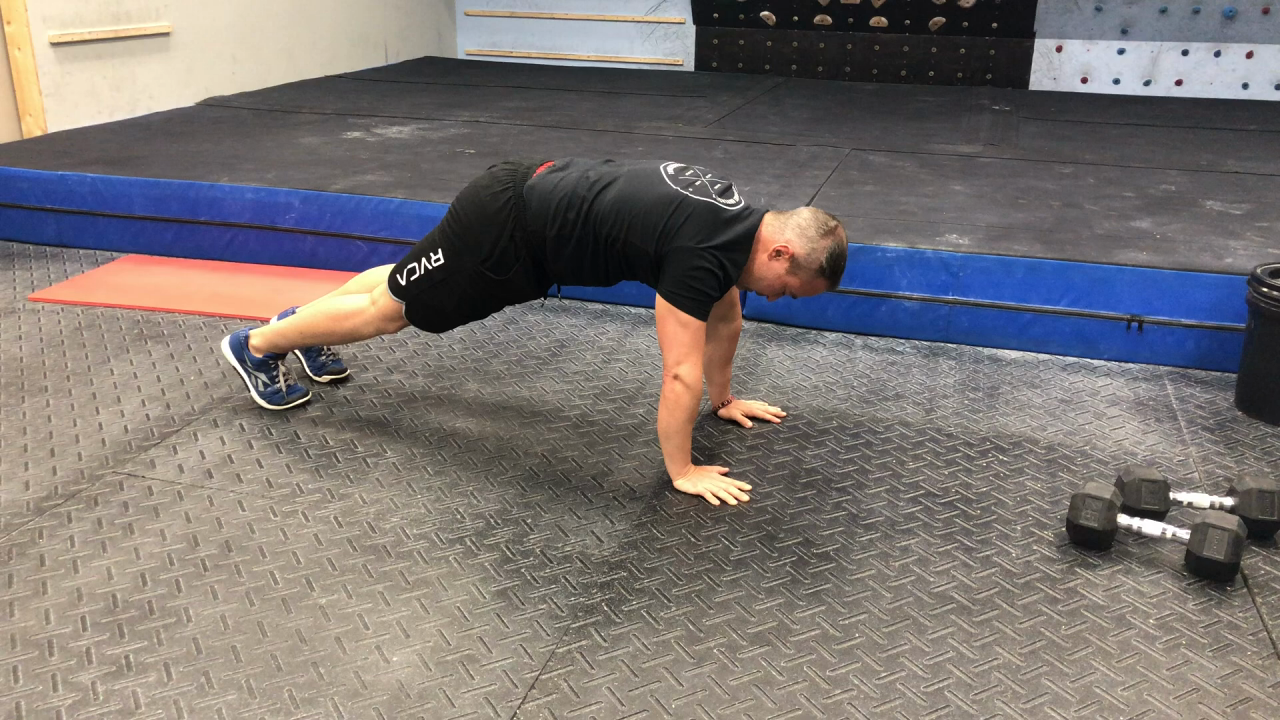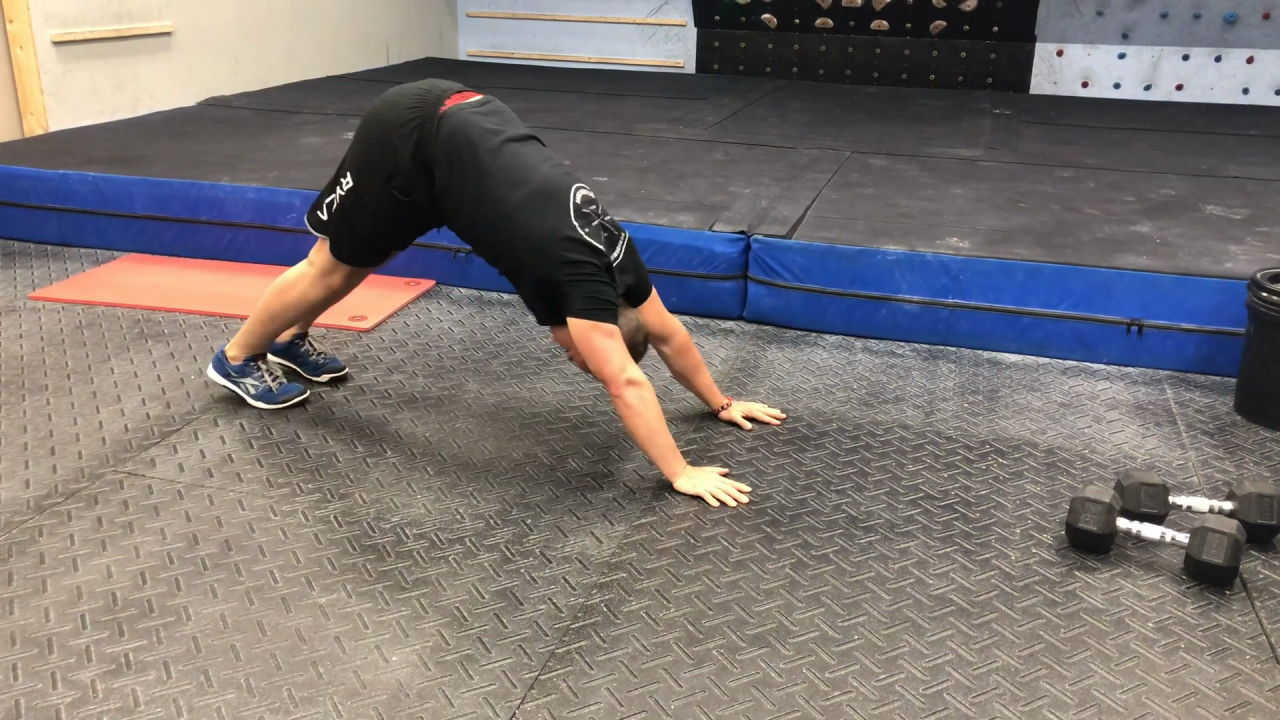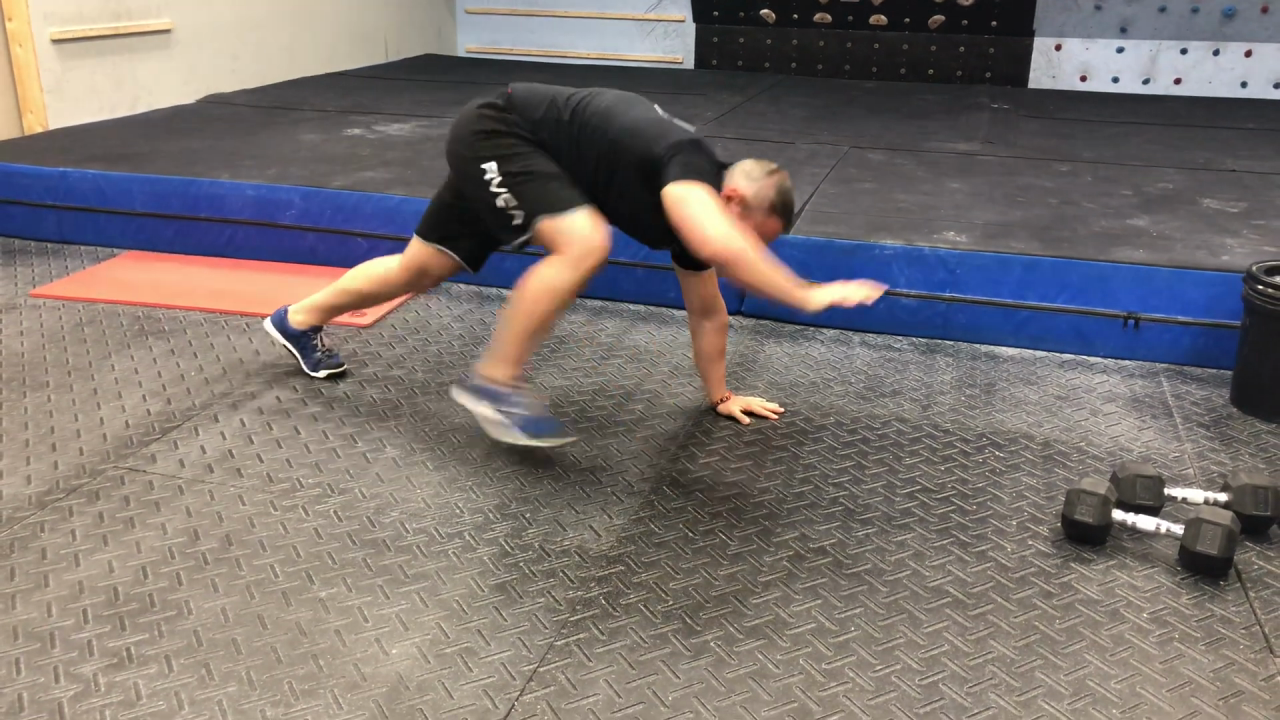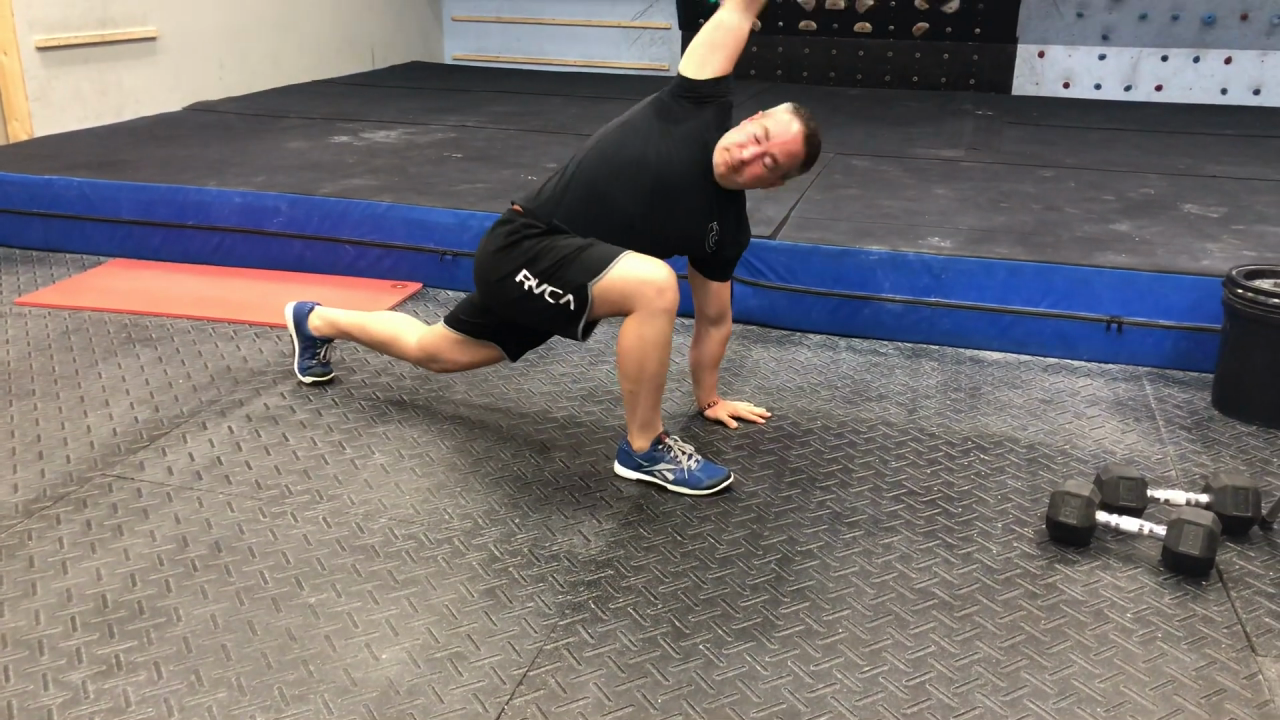
dt=1s
person 1, frame 1
left shoulder: (735, 220)
right shoulder: (705, 247)
left elbow: (725, 318)
right elbow: (681, 373)
left wrist: (723, 399)
right wrist: (682, 471)
left hip: (532, 203)
right hip: (508, 224)
left knee: (409, 281)
right knee: (395, 309)
left ankle: (302, 324)
right ankle: (256, 345)
person 1, frame 2
left shoulder: (610, 255)
right shoulder: (581, 274)
left elbow: (666, 333)
right elbow: (625, 382)
left wrist: (720, 403)
right wrist: (681, 474)
left hip: (454, 119)
right hip: (413, 134)
left knee: (367, 255)
right knee: (335, 262)
left ankle: (290, 338)
right ankle: (237, 358)
person 1, frame 3
left shoulder: (679, 209)
right shoulder: (695, 189)
left elbow: (707, 308)
right elbow: (714, 243)
left wrist: (718, 393)
right wrist: (807, 294)
left hip: (514, 156)
right hip: (497, 131)
left knee: (425, 265)
right knee: (583, 244)
left ankle: (301, 323)
right ankle: (494, 379)
person 1, frame 4
left shoulder: (727, 226)
right shoulder: (700, 107)
left elbow: (713, 317)
left wrist: (708, 397)
left hip: (545, 276)
right hip: (520, 248)
left knee: (432, 352)
right knee: (654, 286)
left ankle: (314, 321)
right ankle: (644, 449)
